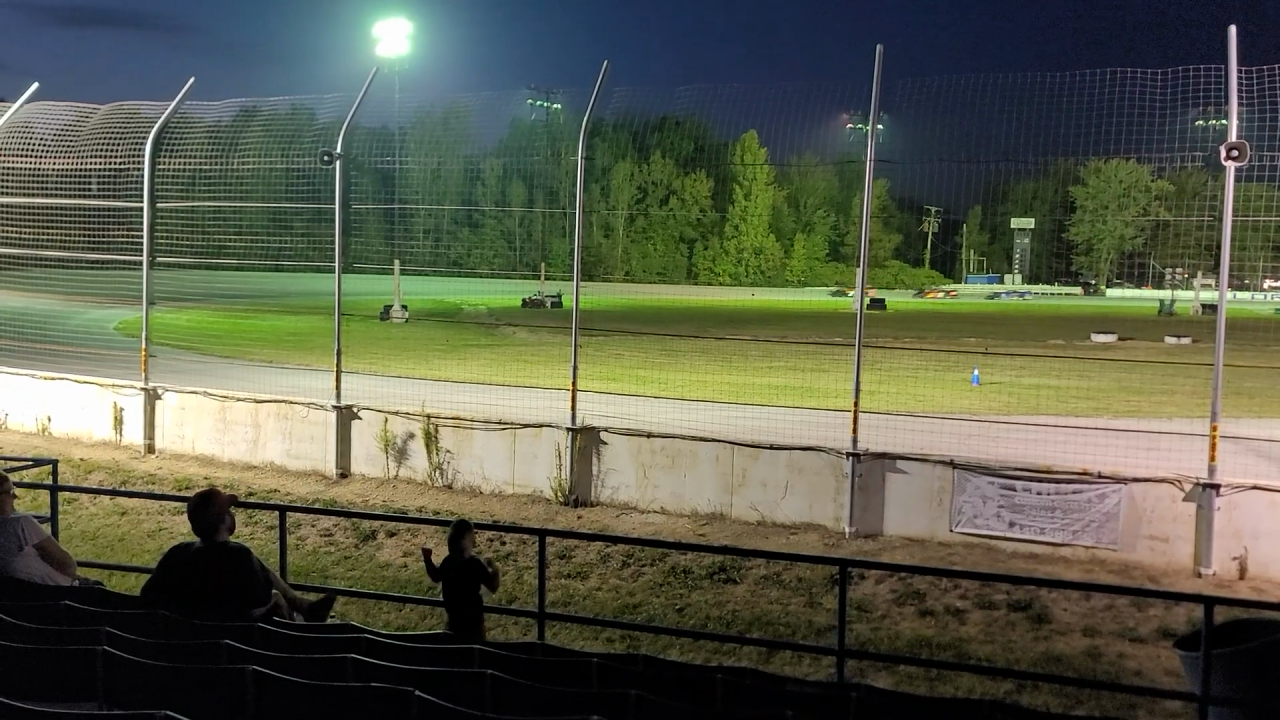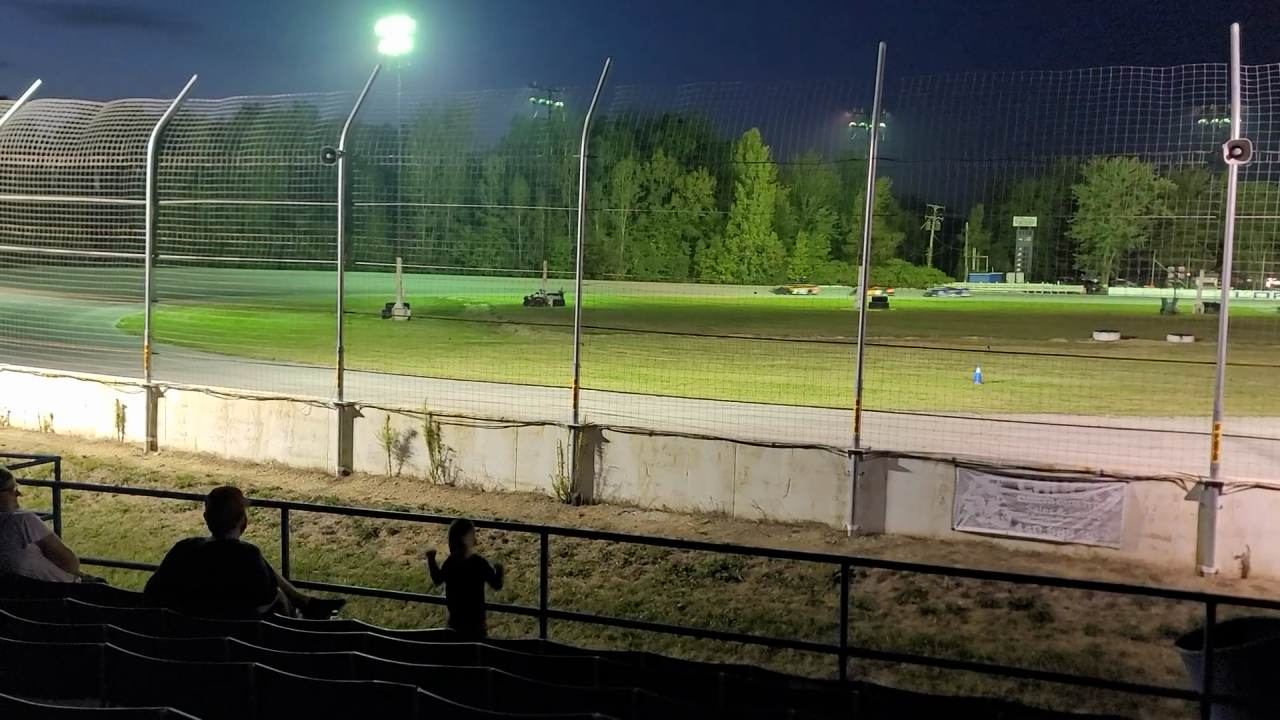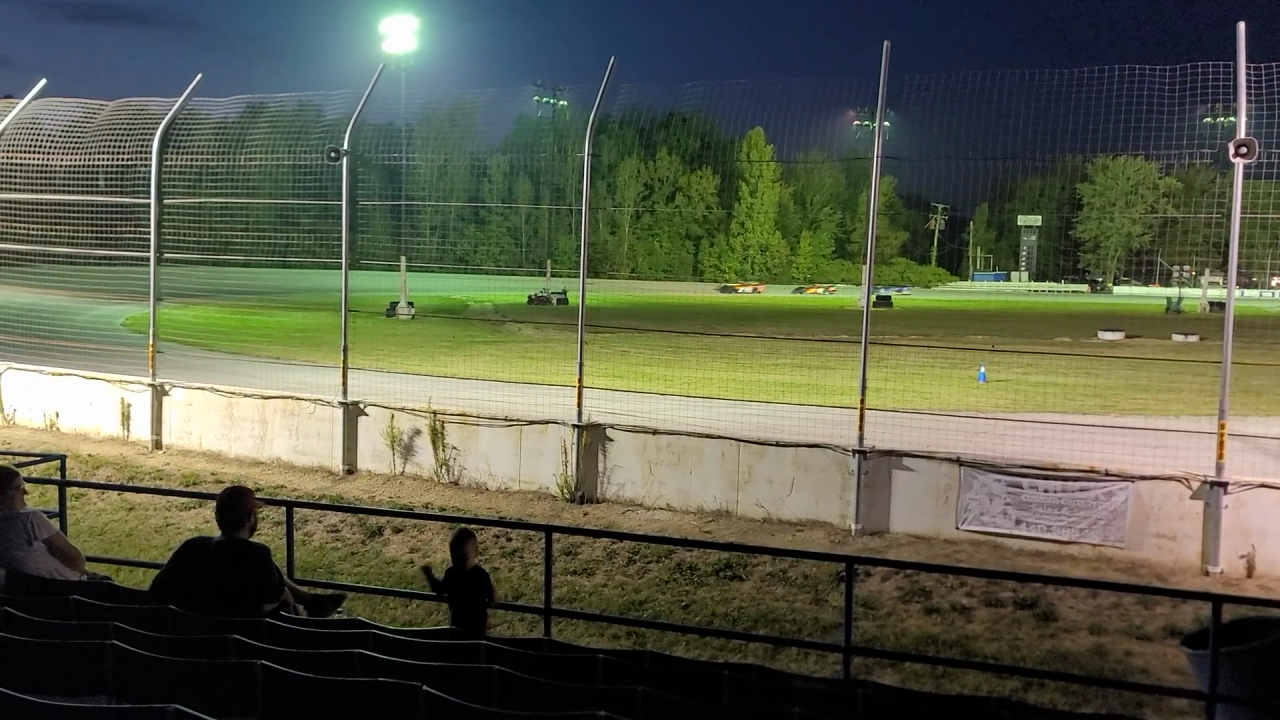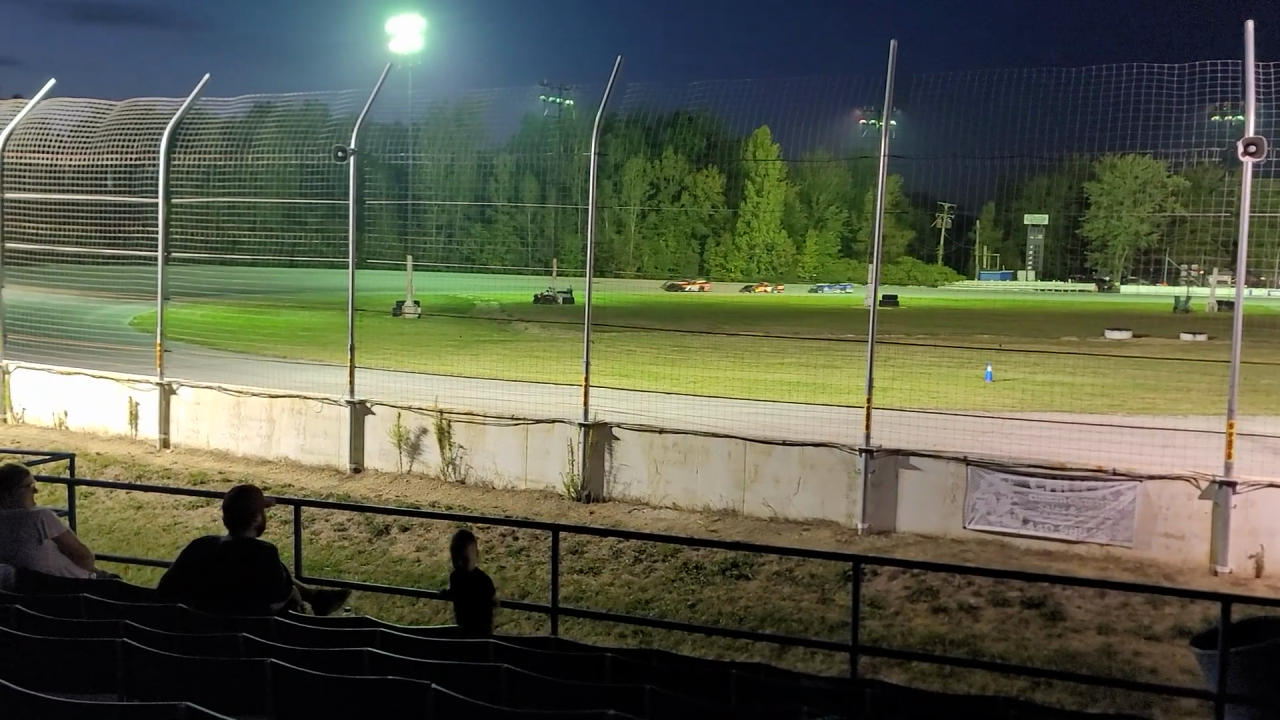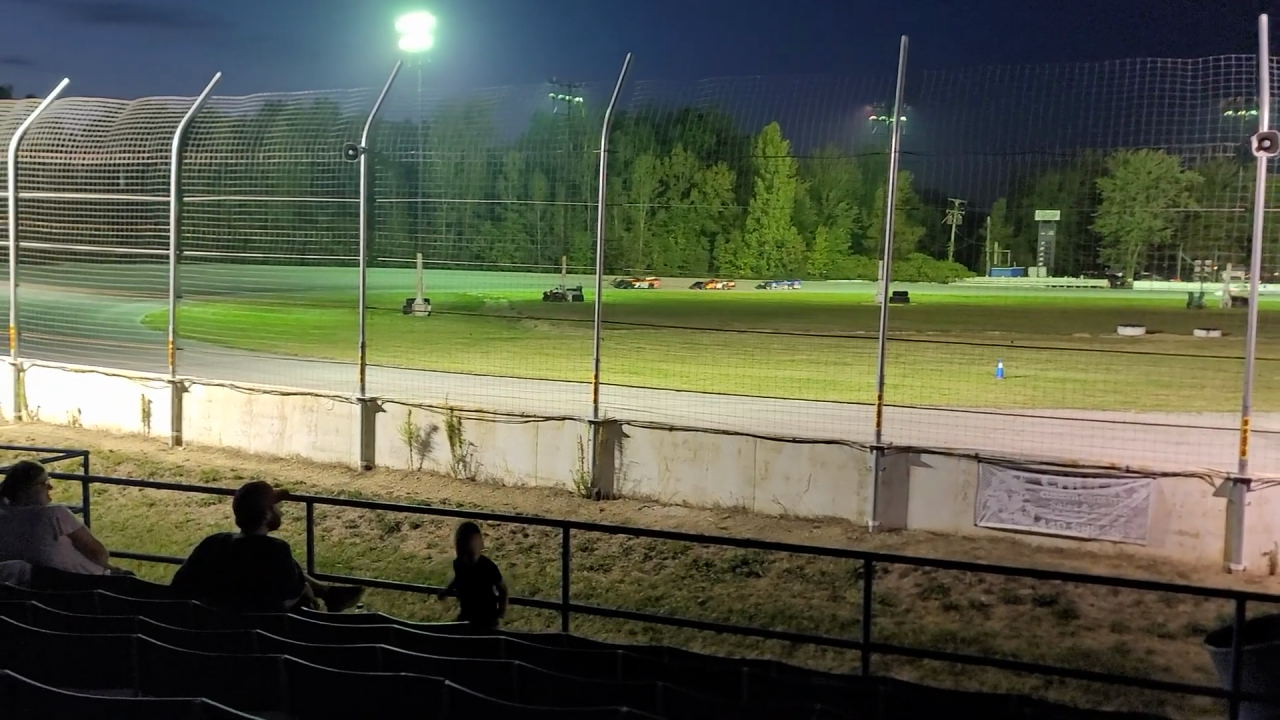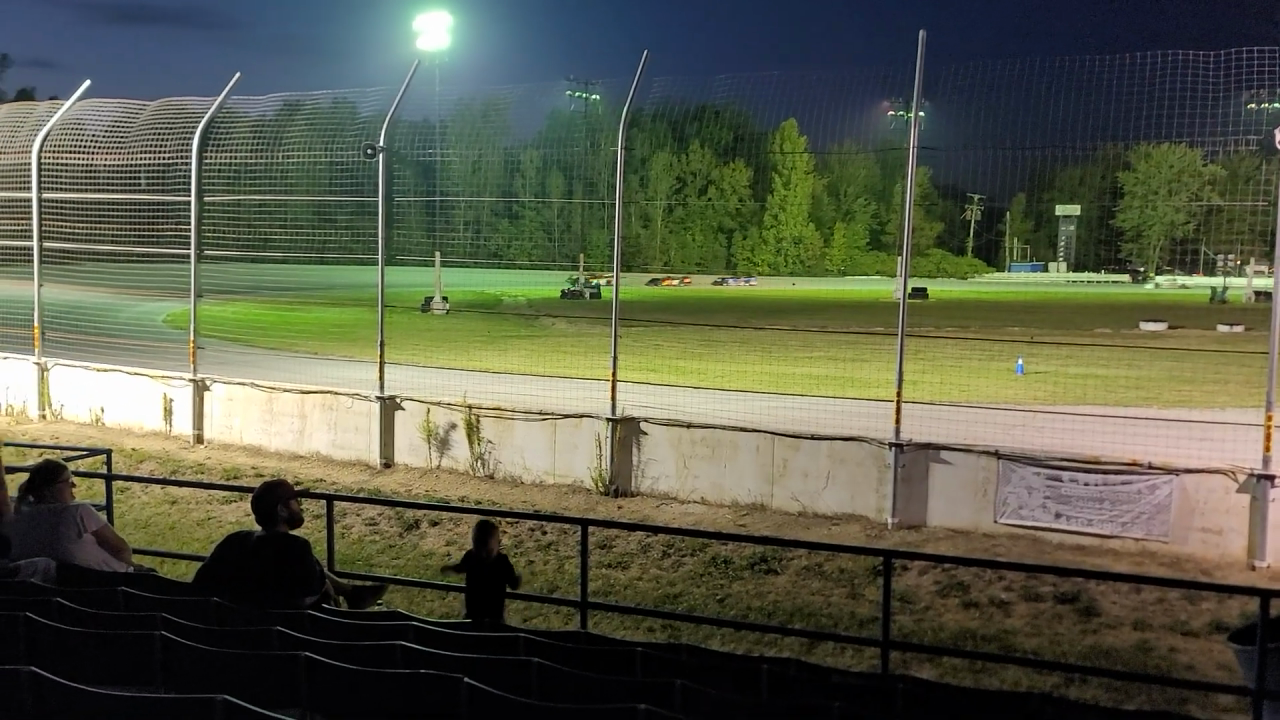
dt=0.3s
person 1, frame 1
left shoulder: (177, 554)
right shoulder: (237, 556)
left elbow: (148, 596)
right elbow: (259, 606)
right wrist: (275, 598)
left knee: (255, 565)
left ankle: (305, 607)
person 1, frame 2
left shoulder: (184, 549)
right shoulder: (246, 555)
left elbow: (152, 593)
right elbow: (263, 603)
right wrist: (278, 597)
left ankle: (307, 605)
person 1, frame 3
left shoulder: (192, 547)
right shoulder: (256, 555)
left elbow: (158, 591)
right elbow: (270, 602)
right wrist: (285, 597)
left ankle: (309, 601)
person 1, frame 4
left shoulder: (199, 547)
right shoulder: (263, 553)
left elbow: (166, 590)
right elbow: (277, 602)
right wrist: (293, 594)
left ankle: (315, 597)
person 1, frame 5
left shoulder: (212, 544)
right shoulder: (275, 550)
left elbow: (179, 587)
right elbow: (289, 598)
right wrist: (305, 590)
left ankle: (328, 593)
person 1, frame 6
left shoulder: (234, 541)
right shoulder: (295, 548)
left elbow: (201, 584)
right elbow: (309, 596)
right wrist: (327, 590)
left ankle: (350, 592)
